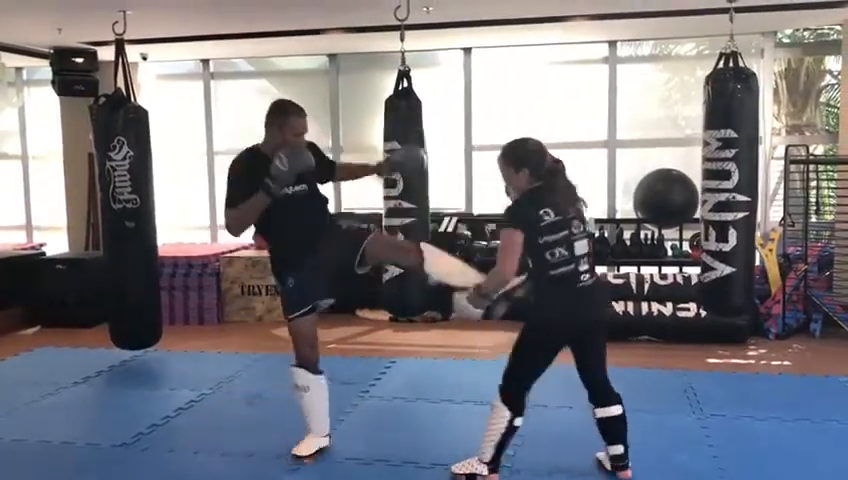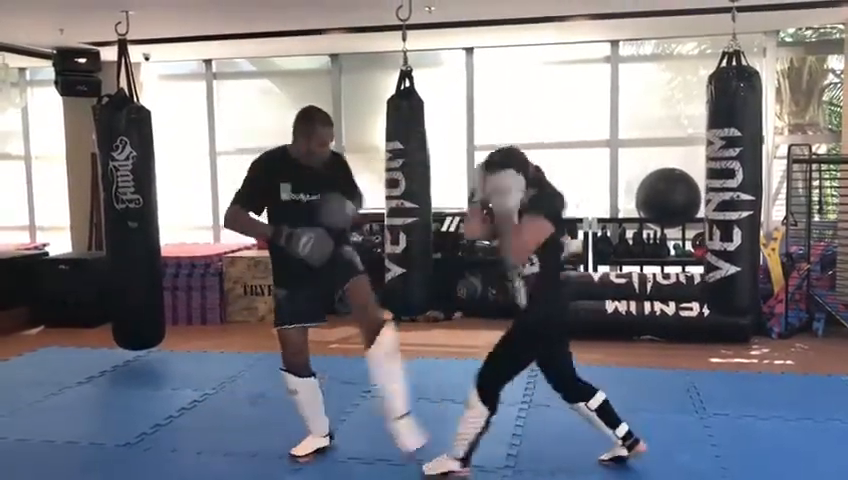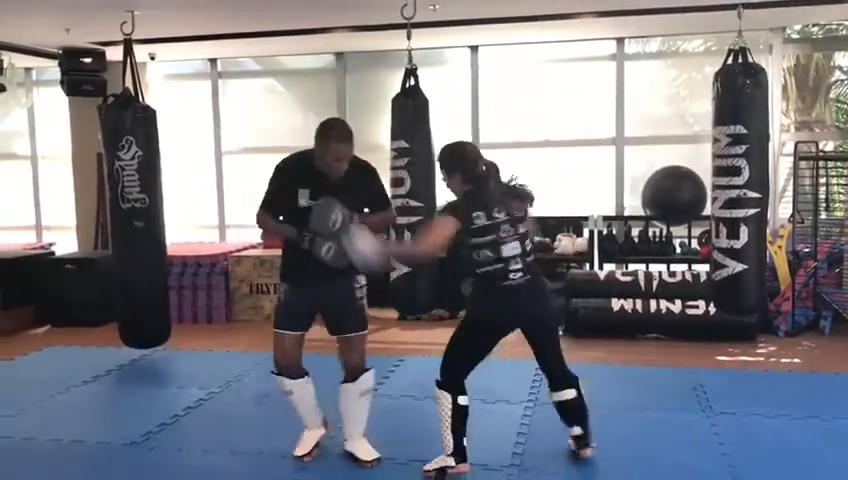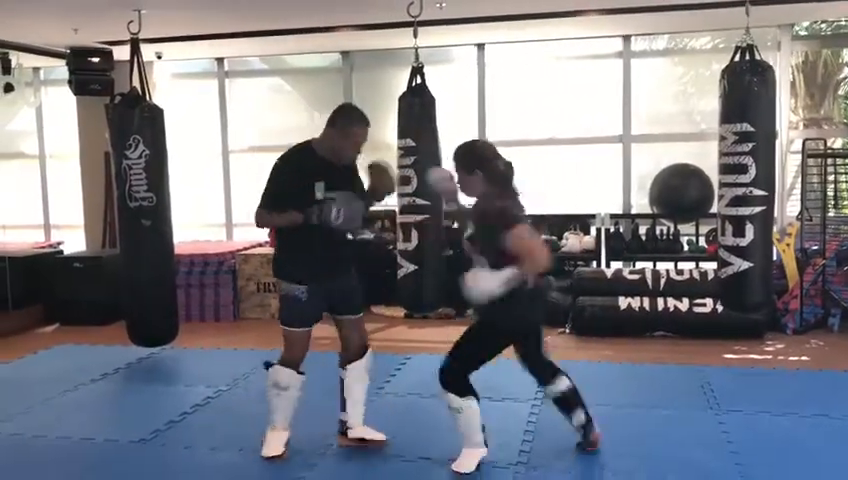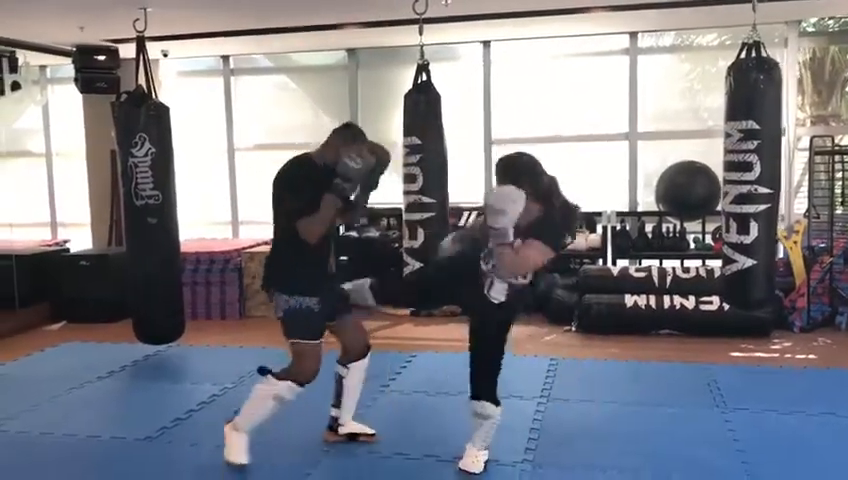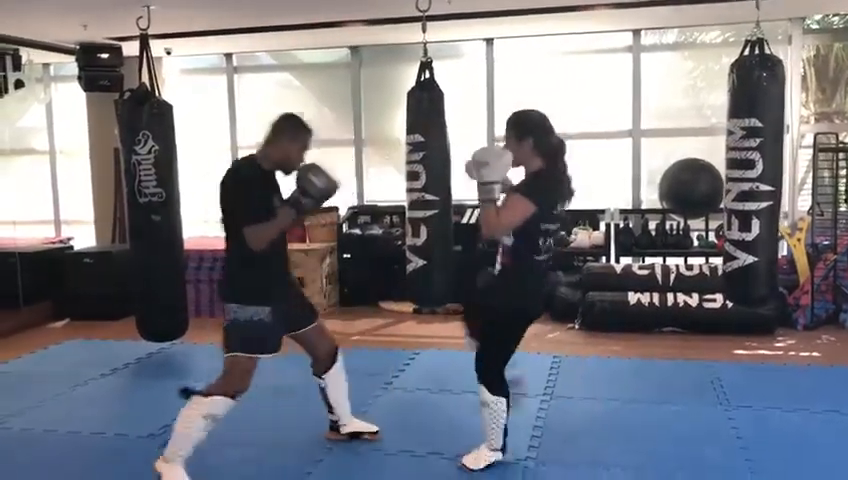
dt=0.3s
person 1, frame 1
left shoulder: (307, 151)
right shoulder: (246, 165)
left elbow: (333, 170)
right elbow: (233, 225)
left wrist: (381, 168)
right wrist: (271, 186)
left hip: (331, 238)
right hip: (294, 263)
left knee: (403, 251)
right knee: (305, 352)
right ankle: (318, 433)
person 1, frame 2
left shoulder: (335, 163)
right shoulder: (267, 166)
left elbow: (354, 199)
right elbow: (233, 218)
left wrist: (349, 210)
right wrist: (281, 235)
left hip: (333, 255)
right hip: (291, 271)
left knee: (370, 318)
right knee: (294, 358)
left ankle: (400, 417)
right ankle: (318, 433)
person 1, frame 3
left shoulder: (363, 173)
right shoulder: (291, 169)
left elbow: (390, 217)
right elbow: (264, 217)
left wrist: (356, 219)
right wrist: (301, 237)
left hip: (343, 278)
right hip: (298, 278)
left knee: (355, 362)
right knee: (286, 359)
left ankle: (355, 438)
right ankle: (315, 426)
person 1, frame 4
left shoulder: (347, 162)
right shoulder: (293, 163)
left elbow: (359, 201)
right elbow: (263, 217)
left wrist: (375, 193)
right wrist: (312, 216)
left hip: (339, 267)
right hip: (299, 273)
left knee: (356, 344)
right knee: (294, 354)
left ankle: (352, 426)
right ankle: (278, 429)
person 1, frame 5
left shoulder: (325, 174)
right shoulder: (298, 174)
left elbow: (351, 213)
right elbow: (310, 233)
left wrist: (368, 184)
right wrist: (340, 190)
left hip: (318, 277)
right hip: (293, 284)
left knee: (359, 344)
right knee: (305, 368)
left ankle: (340, 423)
right ankle: (236, 429)
person 1, frame 6
left shoulder: (266, 176)
right shoulder: (242, 178)
right elbow: (256, 240)
left wrist: (303, 202)
right wrist: (297, 205)
left hip: (278, 286)
right hip: (249, 296)
left knee: (326, 349)
right knee: (234, 384)
left ankle: (342, 422)
person 2, frame 1
left shoulder: (521, 210)
right shoulder: (566, 198)
left elbow: (505, 271)
left wrist: (478, 293)
left hip: (555, 311)
right hip: (593, 303)
left knee: (513, 386)
right knee: (598, 382)
person 2, frame 2
left shoulder: (543, 209)
right shoulder: (513, 207)
left elbow: (517, 248)
right elbow: (473, 231)
left wrist: (506, 213)
right wrist: (479, 195)
left hip: (543, 314)
right hip: (541, 312)
left knee: (488, 381)
right knee: (568, 382)
right ankle: (627, 440)
person 2, frame 3
left shoulder: (459, 210)
right shoulder: (510, 195)
left elbow: (425, 247)
left wrist: (386, 250)
left hip: (493, 307)
right hip: (534, 298)
left knee: (451, 376)
right knee: (556, 369)
left ankle: (456, 458)
right ankle: (582, 441)
person 2, frame 4
left shoulder: (497, 214)
right shoulder: (499, 203)
left elbow: (540, 257)
left wrist: (504, 279)
right wrist: (448, 195)
left hip: (505, 312)
right hip: (520, 305)
left knee: (452, 374)
right knee: (539, 367)
left ankle: (475, 447)
right ankle: (588, 431)
person 2, frame 5
left shoulder: (554, 229)
right shoulder: (505, 211)
left elbow: (511, 271)
left wrist: (502, 231)
left hip: (496, 306)
right hip: (461, 282)
left knee: (483, 384)
right knee: (409, 288)
left ankle: (479, 447)
person 2, frame 6
left shoulder: (537, 186)
right shoulder: (543, 180)
left elbow: (492, 228)
left wrist: (488, 186)
right wrist: (489, 182)
left hip: (521, 290)
right hip: (514, 278)
left knee: (488, 366)
right knee: (476, 316)
left ankle: (493, 448)
